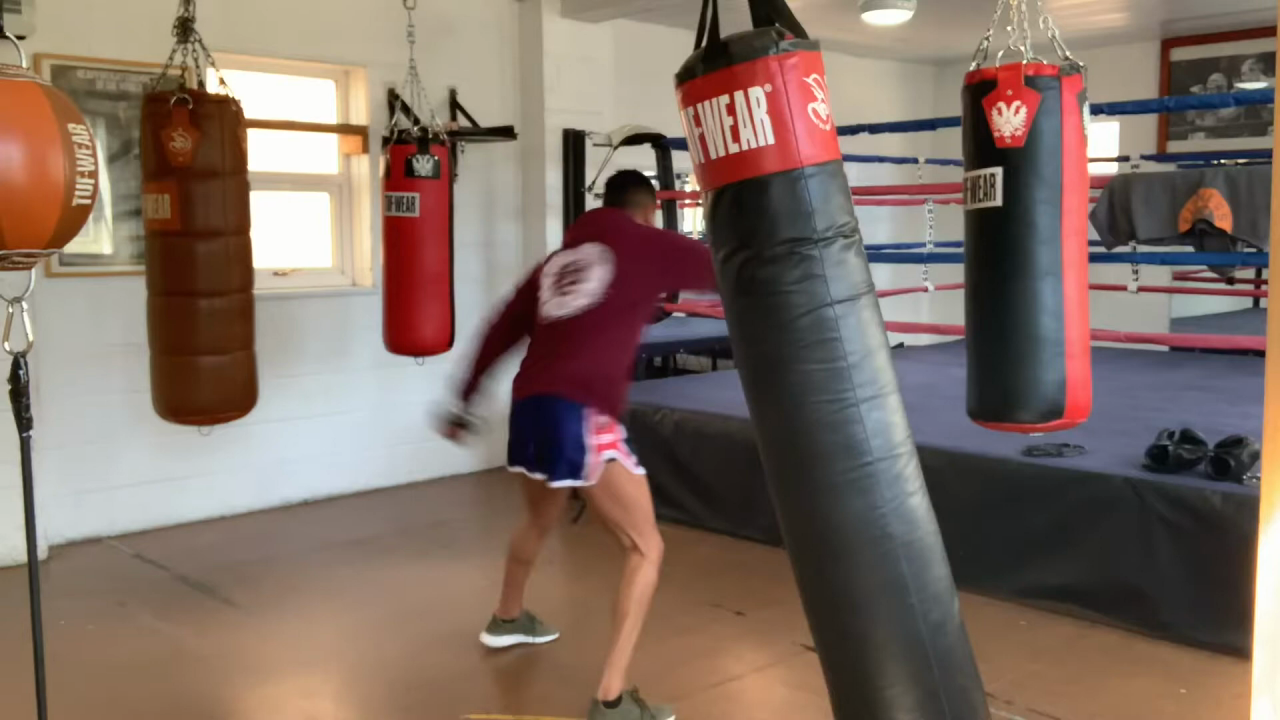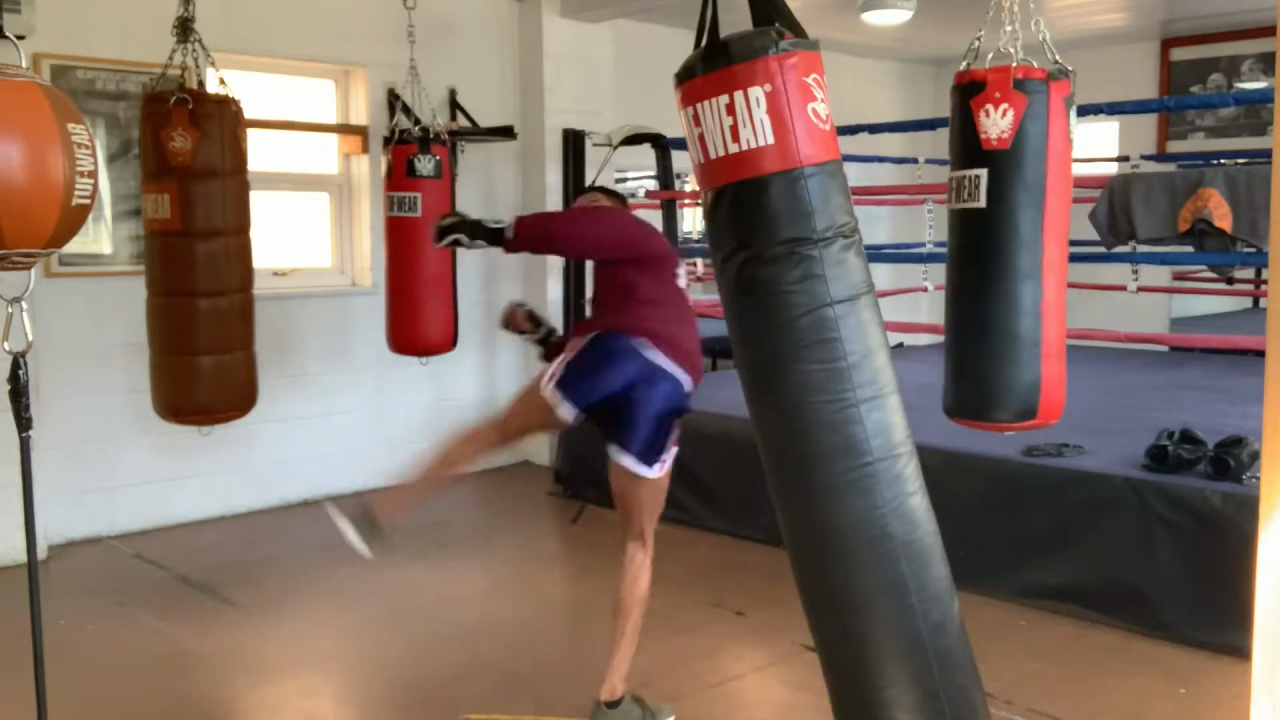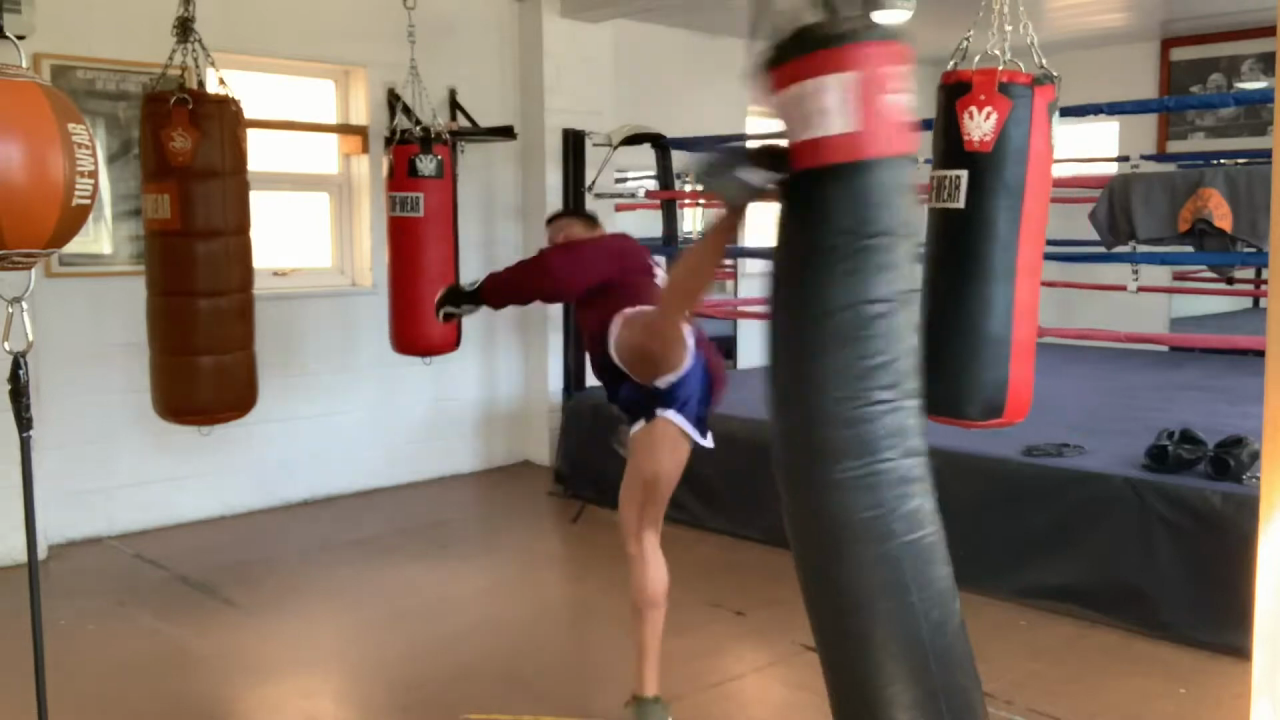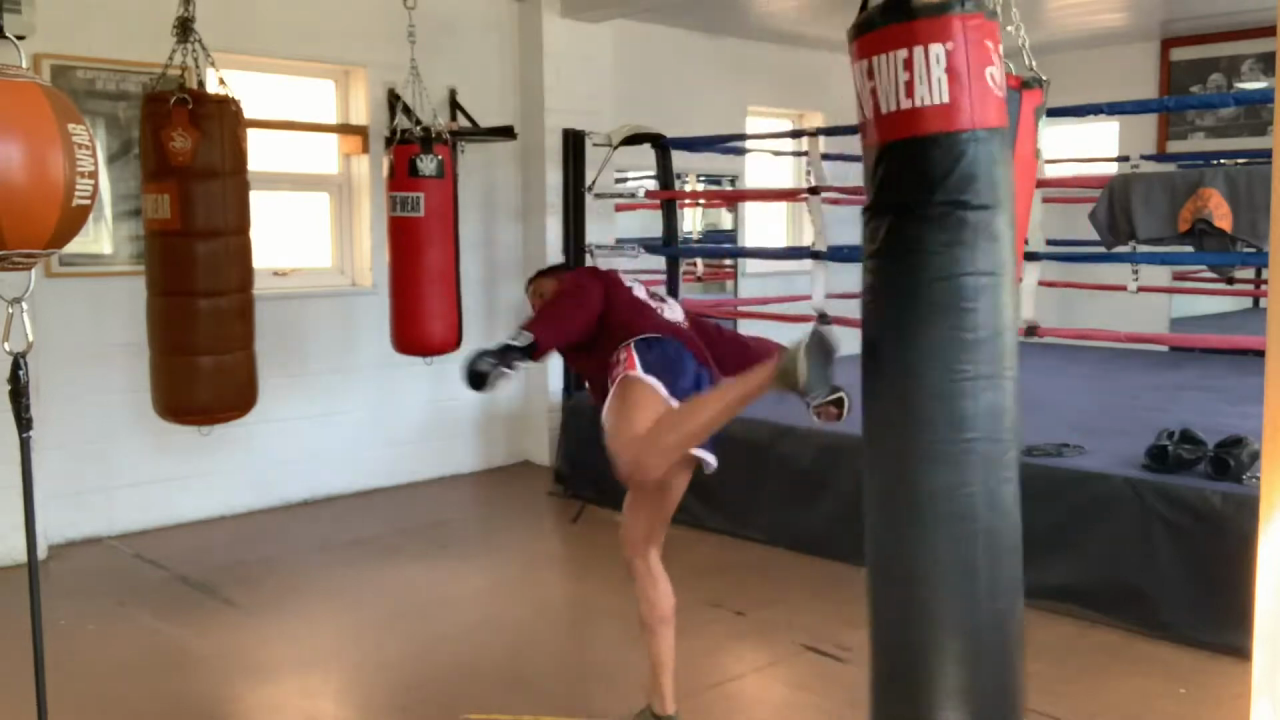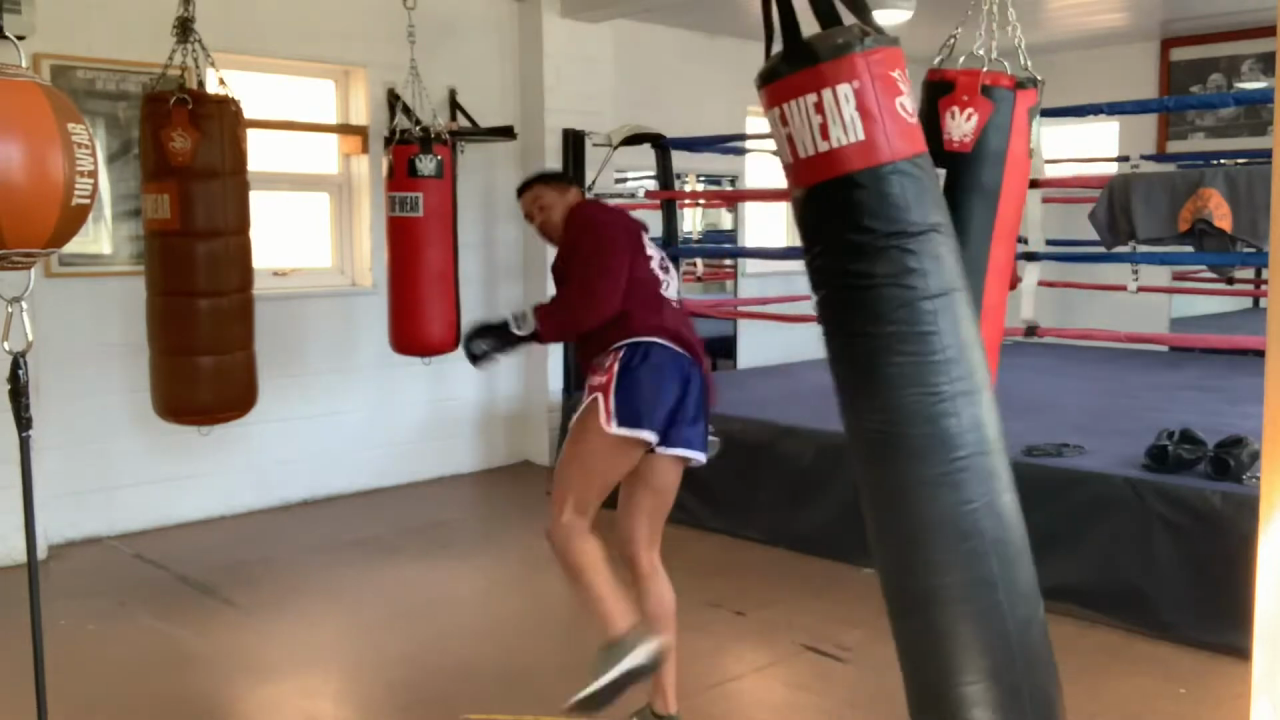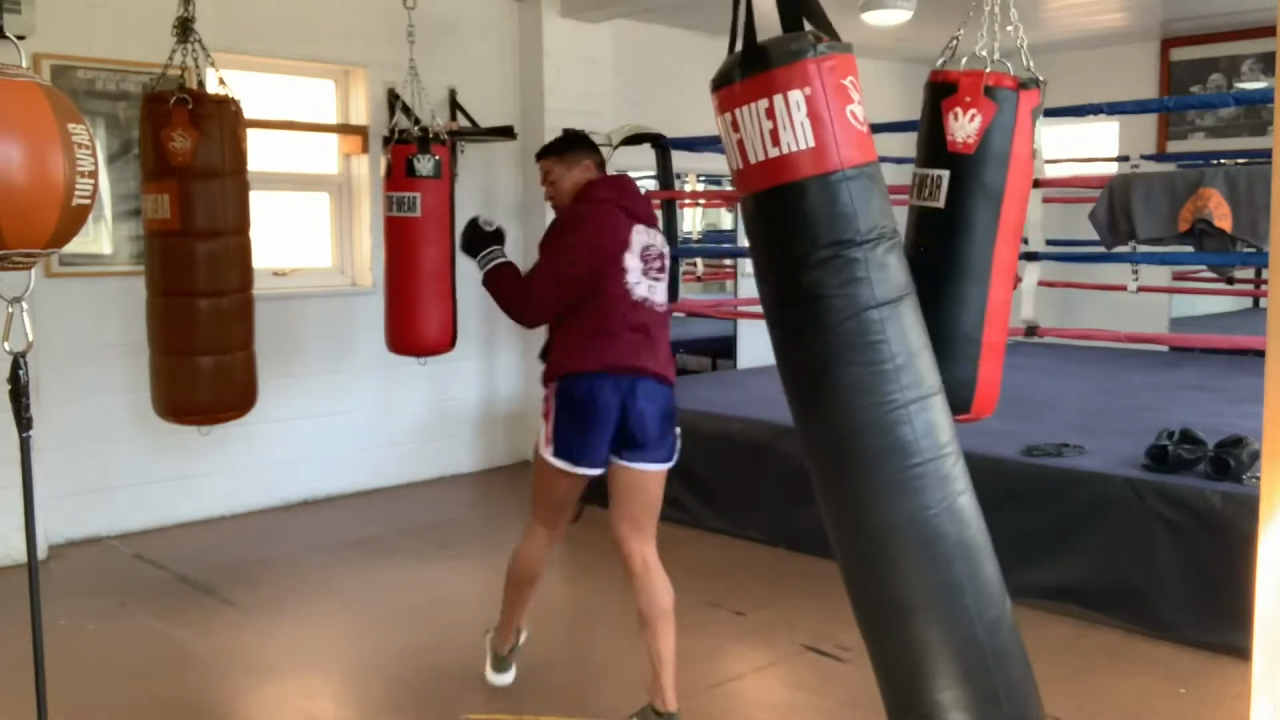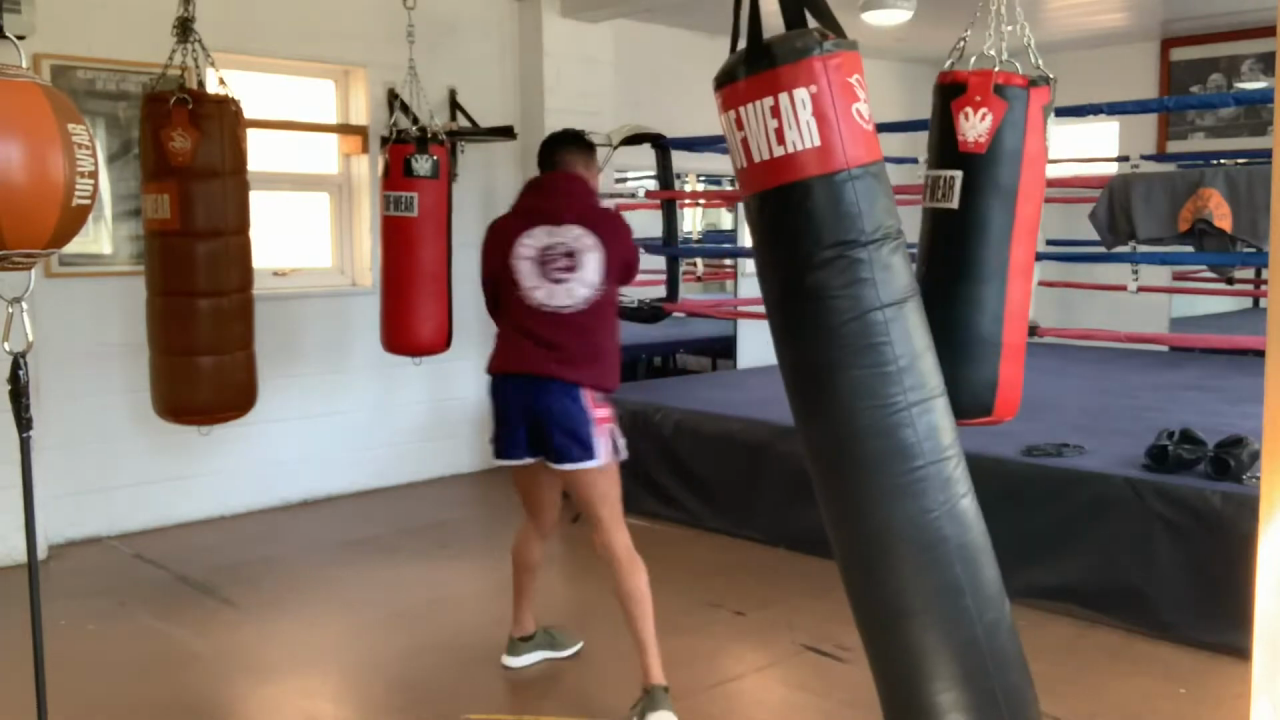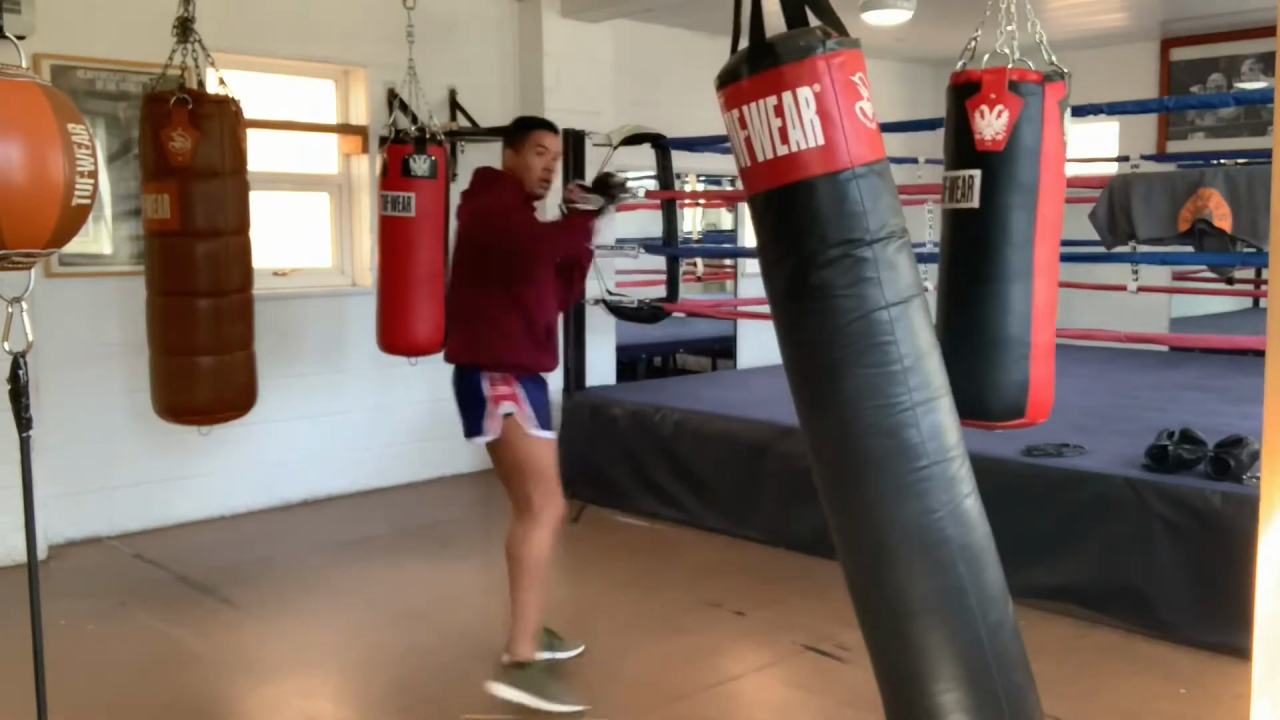
dt=0.2s
person 1, frame 1
left shoulder: (560, 257)
right shoulder: (645, 250)
left elbow: (501, 331)
right elbow: (702, 267)
left wrist: (465, 399)
left hip: (532, 409)
right hip: (582, 419)
left knee: (539, 522)
right knee: (645, 550)
left ankle: (507, 619)
person 1, frame 2
left shoulder: (636, 239)
right shoulder: (652, 271)
left elbow: (585, 230)
left wrist: (495, 232)
right wrist: (546, 336)
left hip: (615, 355)
right hip: (669, 392)
left knee: (492, 432)
right knee: (639, 543)
left ankle: (382, 511)
person 1, frame 3
left shoulder: (599, 253)
left elbow: (554, 277)
right elbow: (714, 375)
left wrist: (479, 292)
left hip: (645, 329)
right hip: (681, 388)
left knee: (657, 333)
right knee: (640, 532)
left ankle: (733, 199)
person 1, frame 4
left shoulder: (578, 285)
right shoulder: (649, 303)
left elbow: (574, 310)
right elbow: (737, 346)
left wrist: (516, 346)
right wrist: (820, 392)
left hip: (647, 363)
right hip: (696, 379)
left knee: (642, 467)
right knee: (640, 552)
left ankle: (789, 368)
person 1, frame 5
left shoulder: (600, 229)
right shoulder: (629, 243)
left elbow: (594, 304)
left wrist: (517, 328)
left hip: (637, 367)
right hip: (685, 377)
left knee: (566, 522)
right knee: (642, 548)
left ankle: (628, 636)
person 1, frame 6
left shoulder: (585, 223)
right shoulder: (641, 223)
left elbow: (535, 308)
left wrist: (490, 258)
left hip: (584, 387)
right hip: (652, 393)
left knee: (546, 526)
right knee: (639, 550)
left ankle: (501, 649)
person 1, frame 7
left shoulder: (505, 230)
right shoulder: (600, 226)
right elbow: (624, 267)
left hip: (515, 388)
right hip: (576, 396)
left knee: (540, 518)
right knee: (613, 536)
left ankle: (523, 635)
person 1, frame 8
left shoulder: (541, 230)
right shoulder: (492, 208)
left elbow: (558, 292)
right elbow: (526, 255)
left wrist: (581, 229)
right wrist: (578, 213)
left hip: (515, 377)
right hip: (499, 378)
left knee: (530, 507)
right knee: (546, 508)
left ankle: (526, 632)
right ankle: (520, 664)
